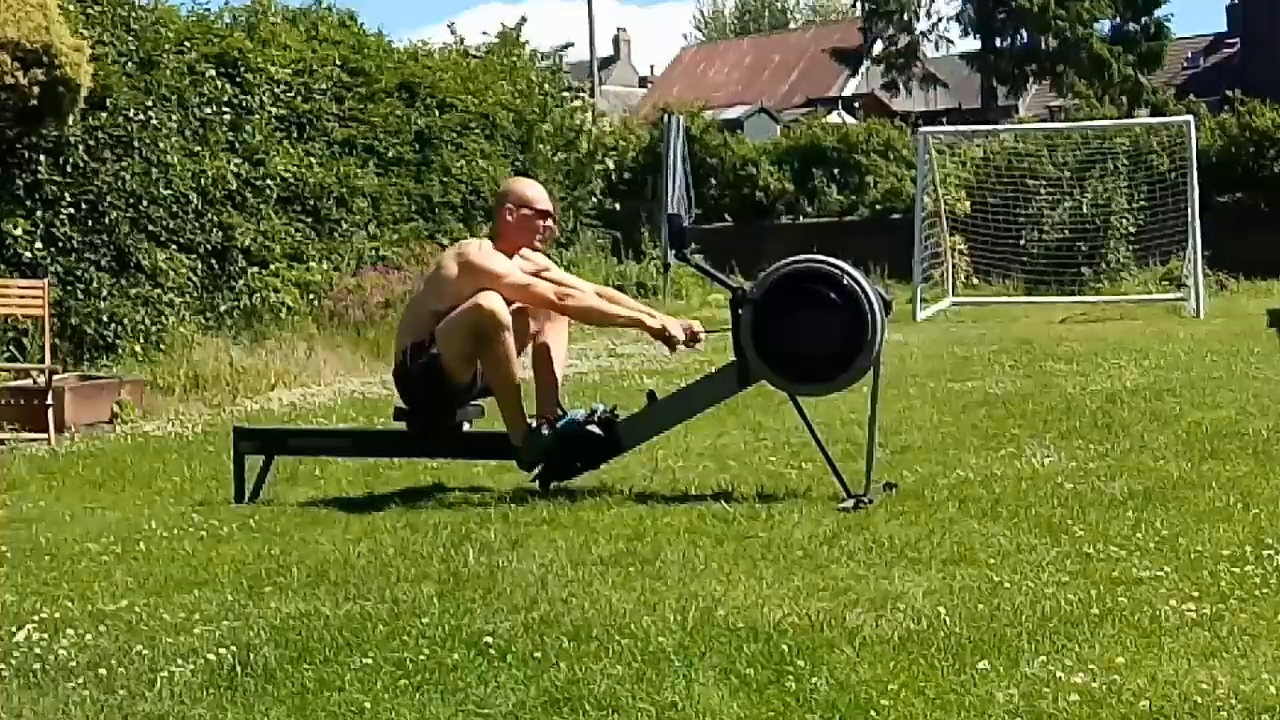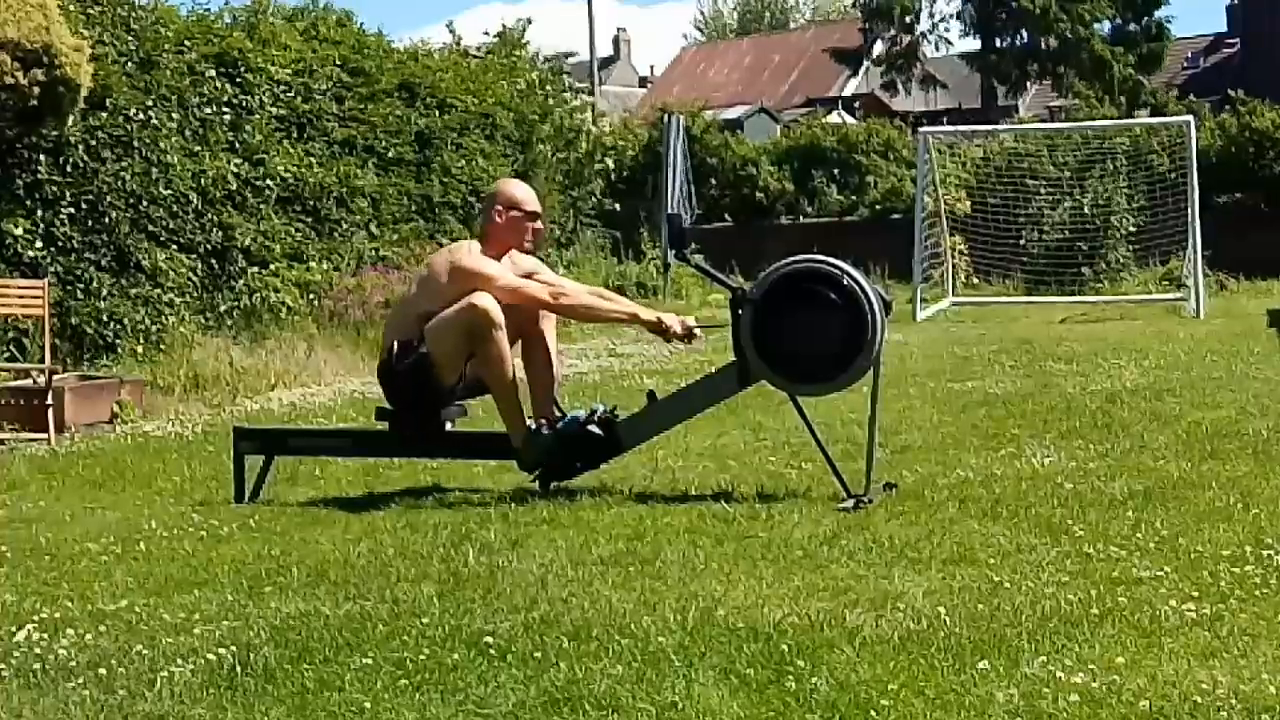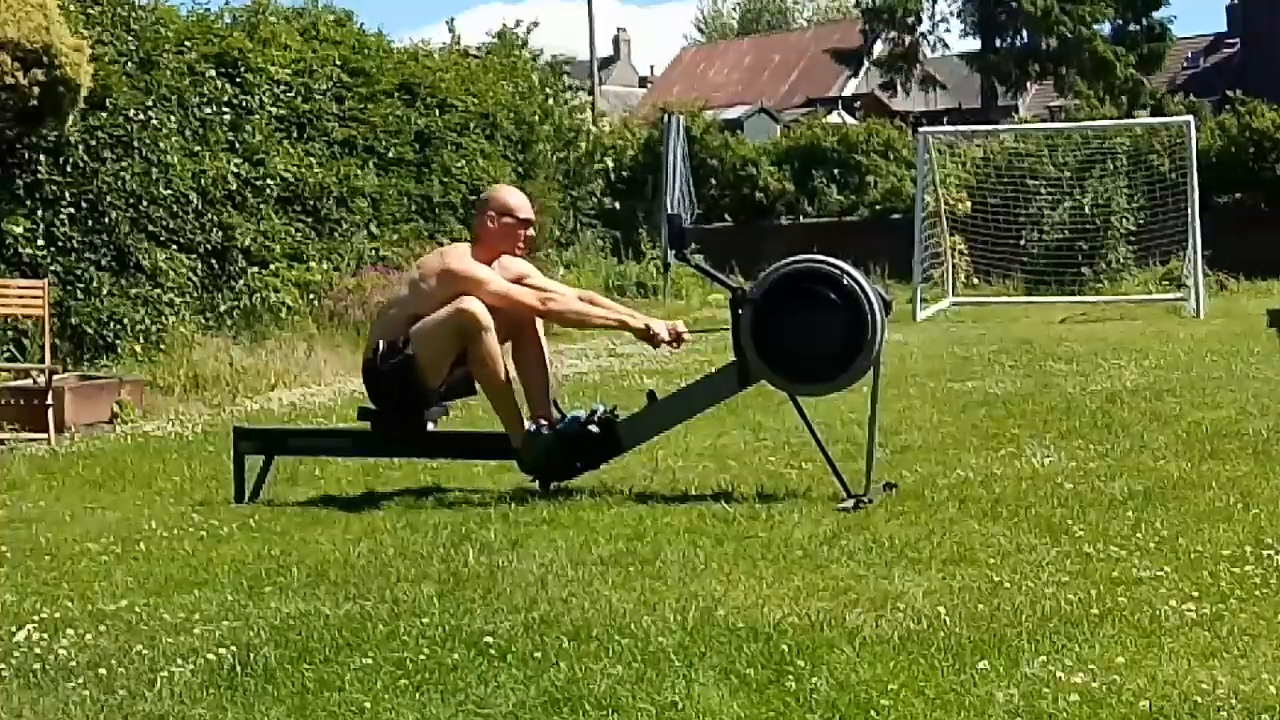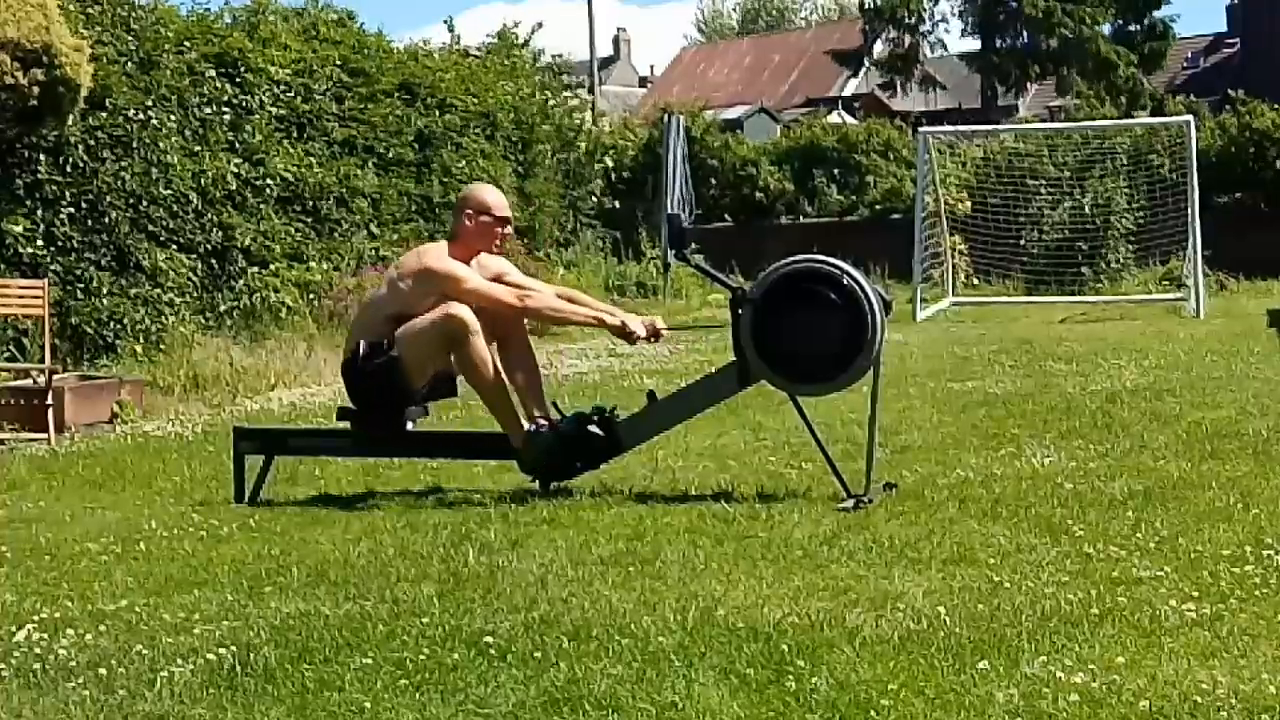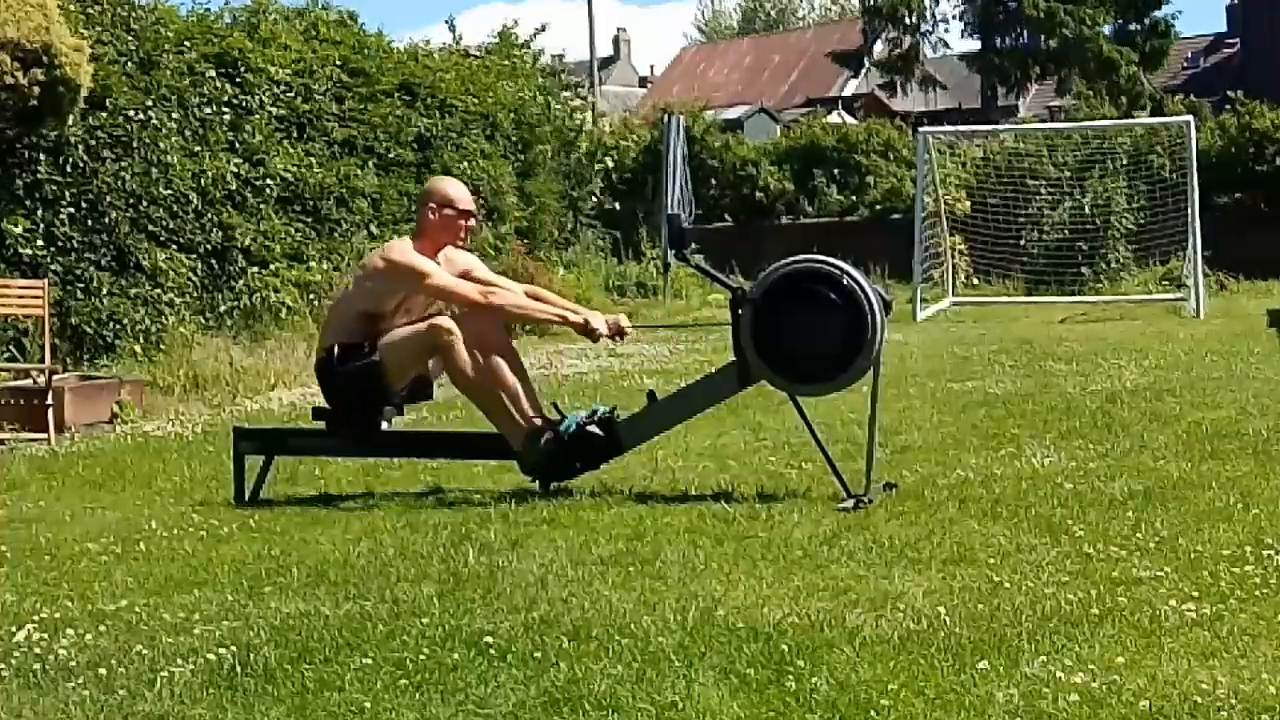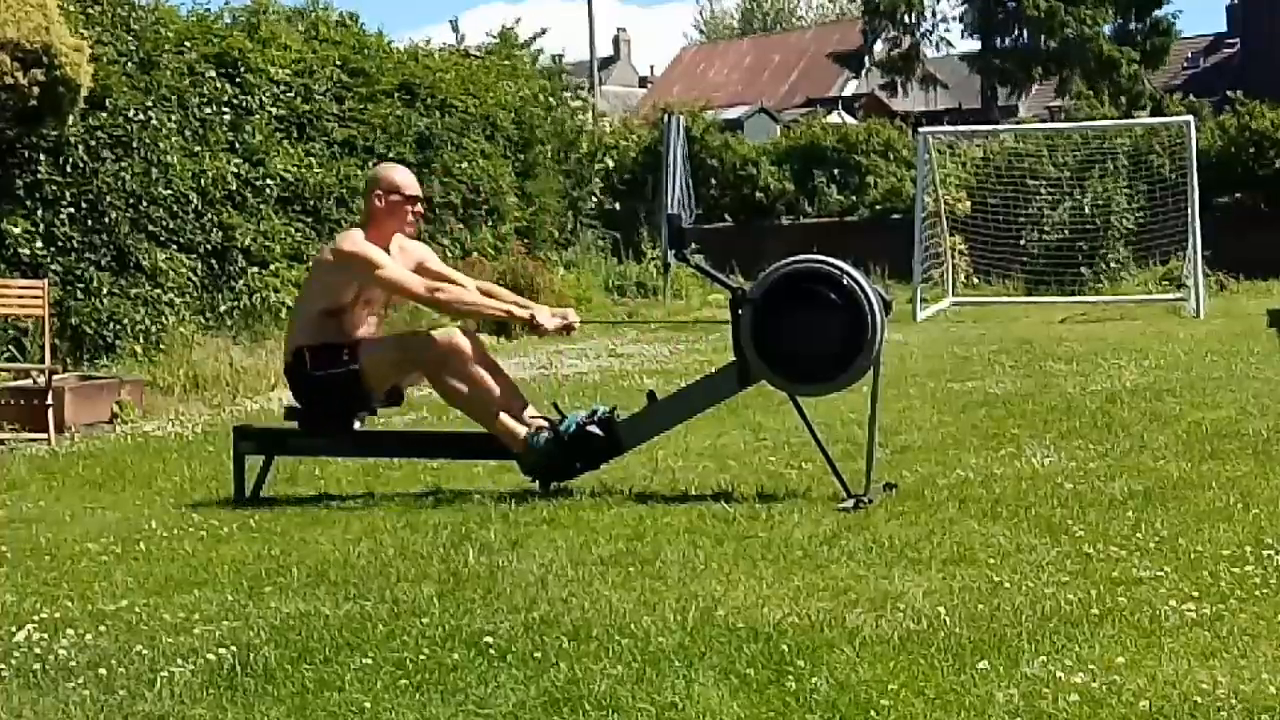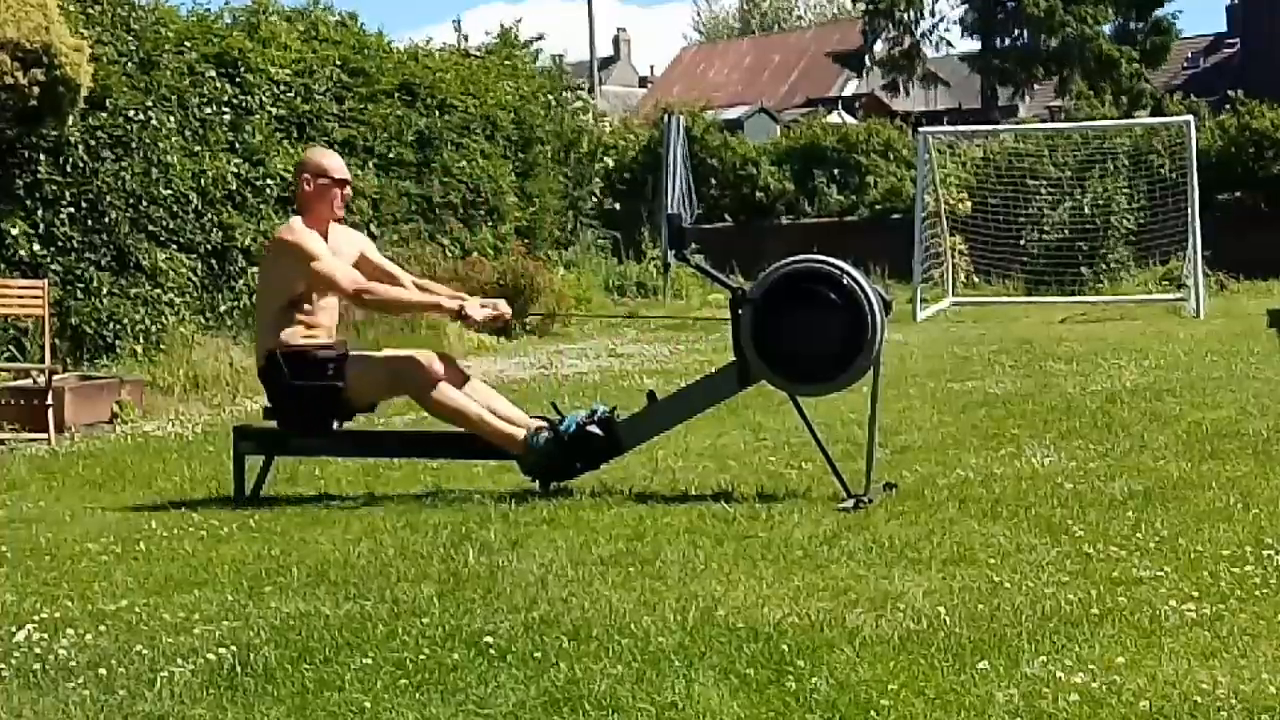
dt=0.2s
person 1, frame 1
left shoulder: (526, 261)
right shoulder: (476, 258)
left elbow: (596, 292)
right elbow: (564, 298)
left wrist: (665, 319)
right wrist: (644, 322)
left hip: (460, 375)
right hip: (422, 378)
left knee: (549, 311)
right knee: (489, 305)
left ankle: (546, 425)
right ankle: (525, 440)
person 1, frame 2
left shoulder: (516, 263)
right shoulder: (467, 262)
left elbow: (588, 292)
right elbow: (558, 300)
left wrist: (659, 316)
right wrist: (641, 317)
left hip: (448, 373)
right hip: (407, 377)
left knee: (538, 312)
right knee: (482, 306)
left ankle: (545, 425)
right ankle: (526, 441)
person 1, frame 3
left shoulder: (507, 266)
right shoulder: (458, 265)
left elbow: (578, 297)
right elbow: (547, 304)
left wrist: (648, 320)
right wrist: (629, 323)
left hip: (431, 372)
right hip: (391, 376)
left knee: (525, 315)
right knee: (470, 311)
left ankle: (544, 425)
right ankle: (525, 440)
person 1, frame 4
left shoulder: (485, 264)
right shoulder: (436, 264)
left elbow: (556, 293)
right elbow: (522, 302)
left wrist: (626, 317)
right wrist: (606, 321)
left hip: (413, 372)
right hip: (370, 375)
left knee: (505, 319)
right knee: (458, 318)
left ankle: (542, 424)
right ankle: (526, 441)
person 1, frame 5
left shoulder: (454, 259)
right shoulder: (401, 259)
left elbow: (523, 292)
right elbow: (486, 299)
left wrist: (591, 315)
right wrist: (571, 319)
left hip: (388, 366)
right hip: (344, 374)
left knee: (484, 329)
right knee: (442, 329)
left ankle: (539, 426)
right ankle: (527, 443)
person 1, frame 6
left shoulder: (407, 250)
right shoulder: (353, 250)
left elbow: (474, 287)
right elbow: (432, 295)
left wrist: (538, 310)
right wrist: (523, 315)
left hip: (355, 364)
right hip: (315, 372)
left knee: (458, 342)
right knee: (431, 347)
left ankle: (541, 428)
right ankle: (528, 444)
person 1, frame 7
left shoulder: (346, 240)
right shoulder: (293, 239)
left elbow: (410, 283)
right elbow: (361, 293)
left wrist: (471, 301)
right wrist: (452, 308)
left hip: (328, 360)
right hip: (291, 373)
left knee: (439, 365)
right knee: (411, 371)
left ankle: (540, 431)
right ankle: (527, 445)
